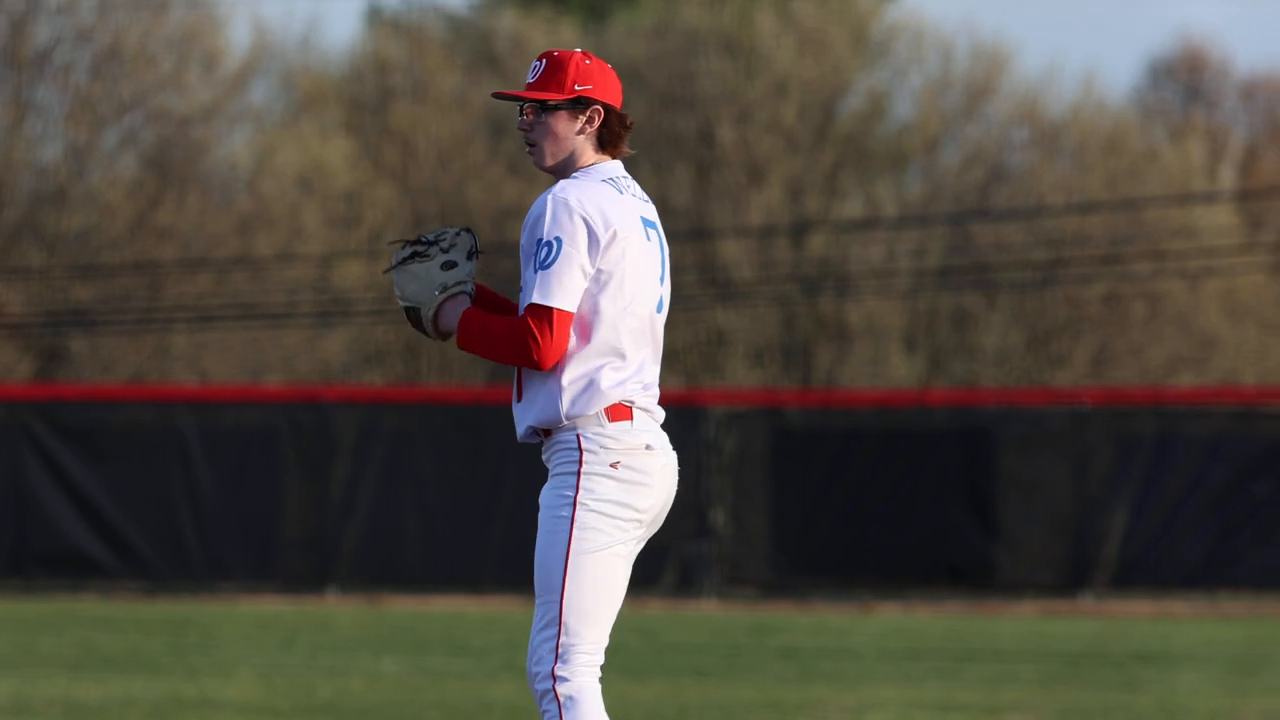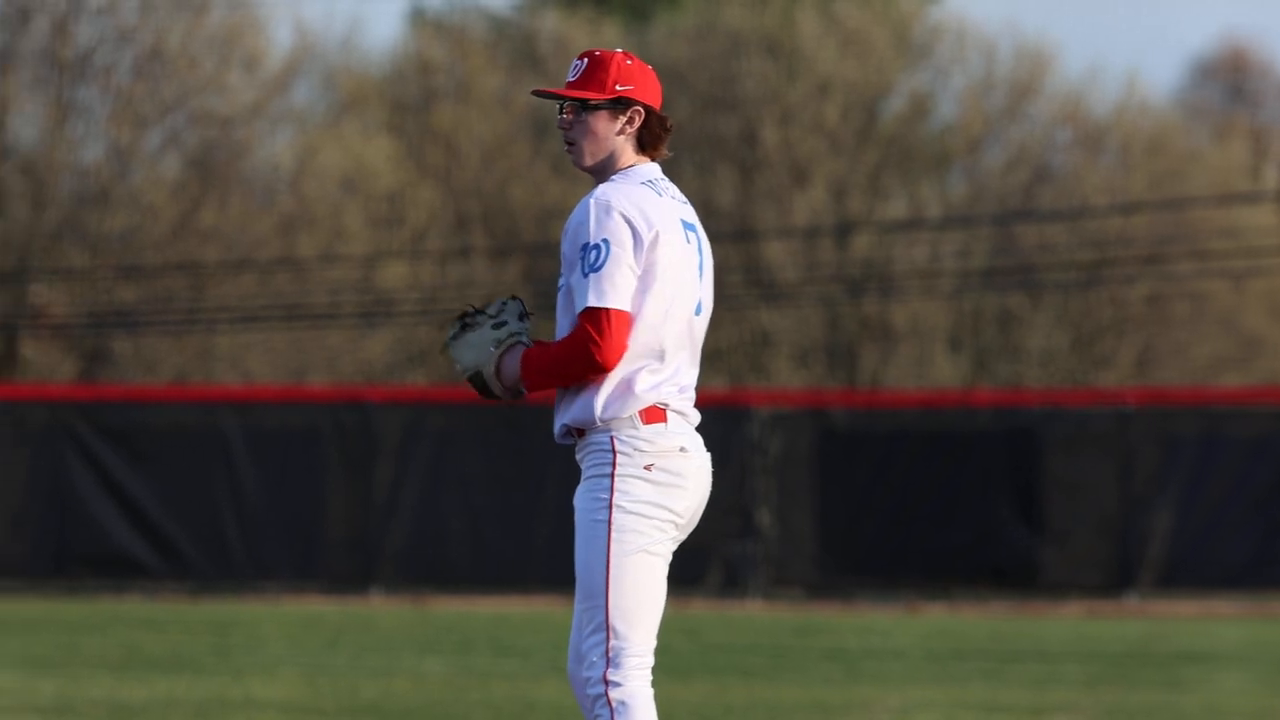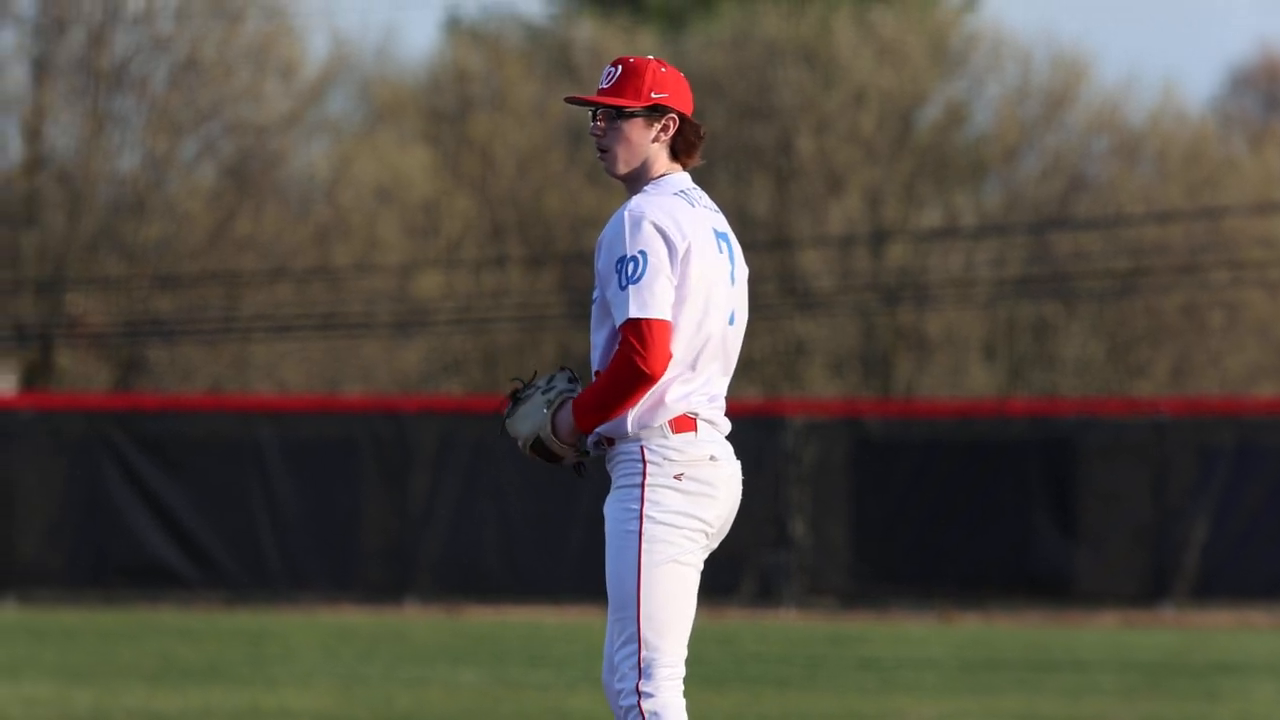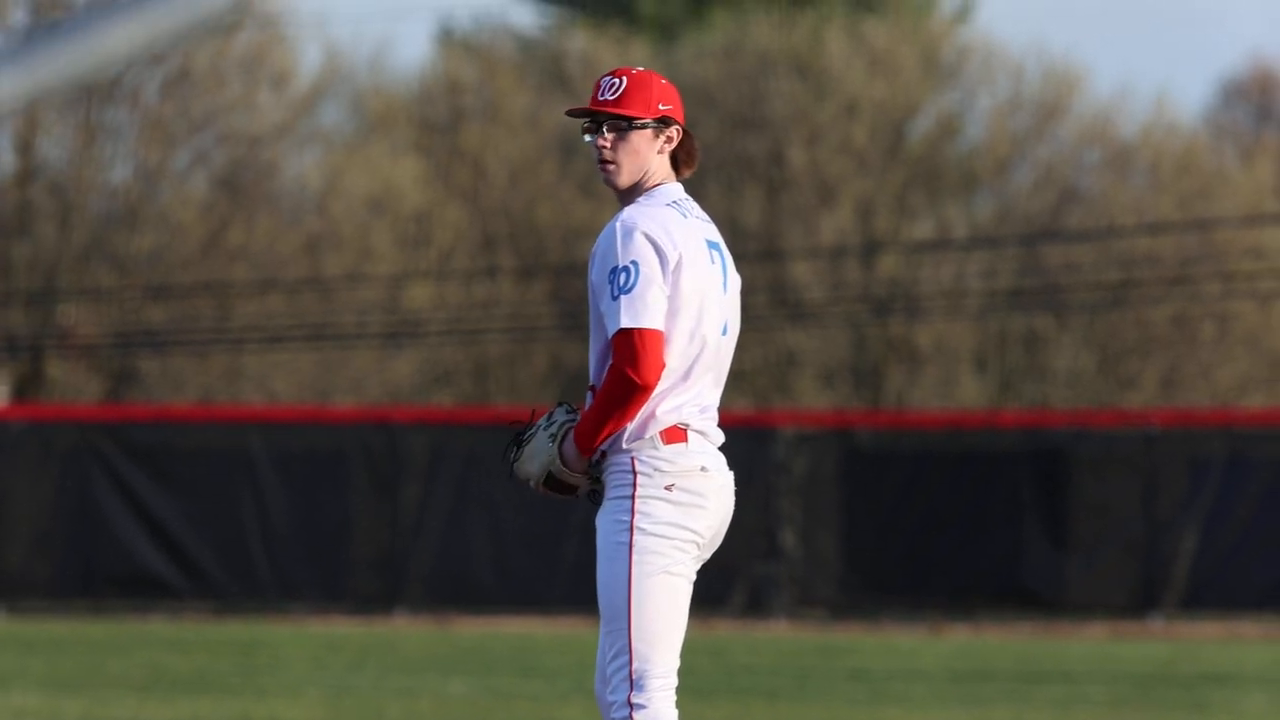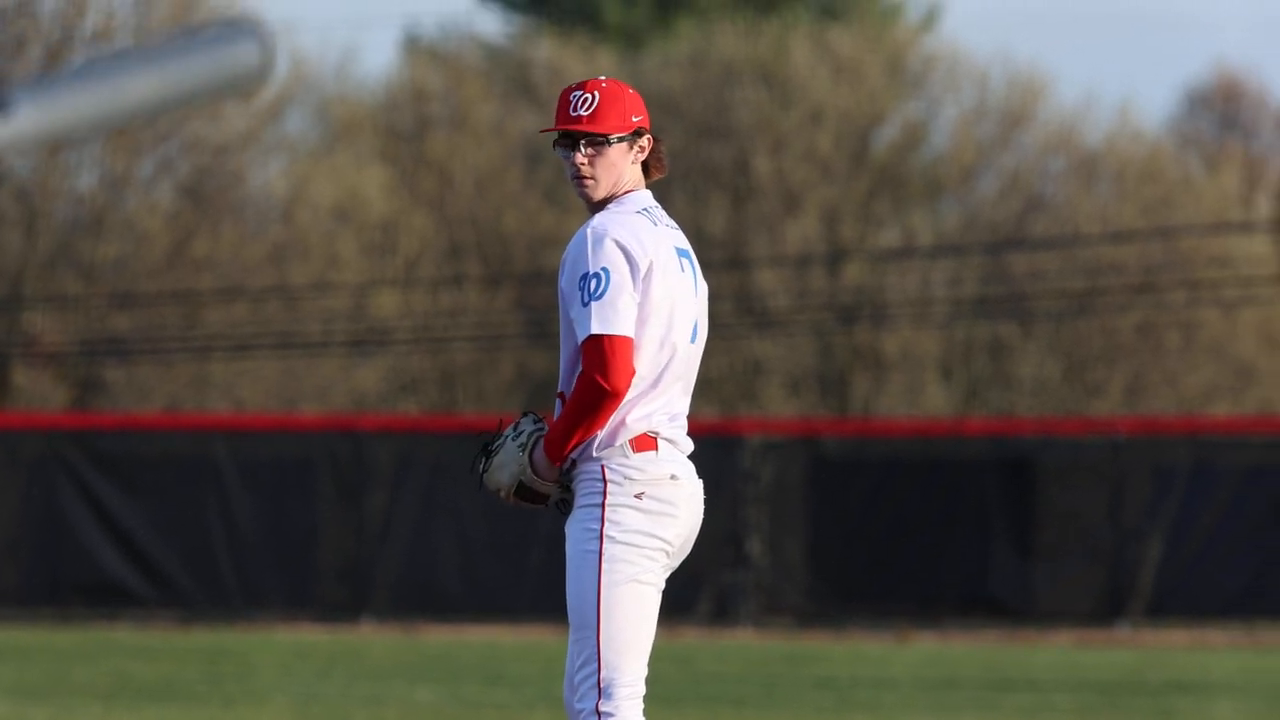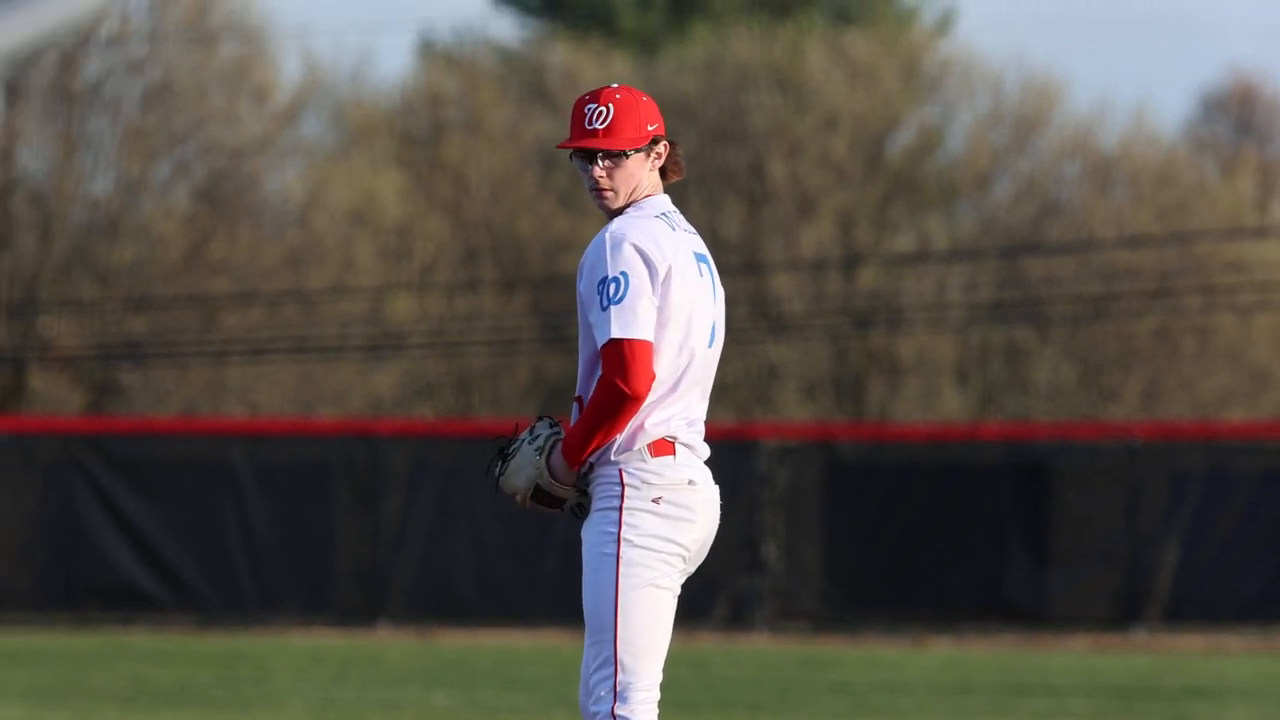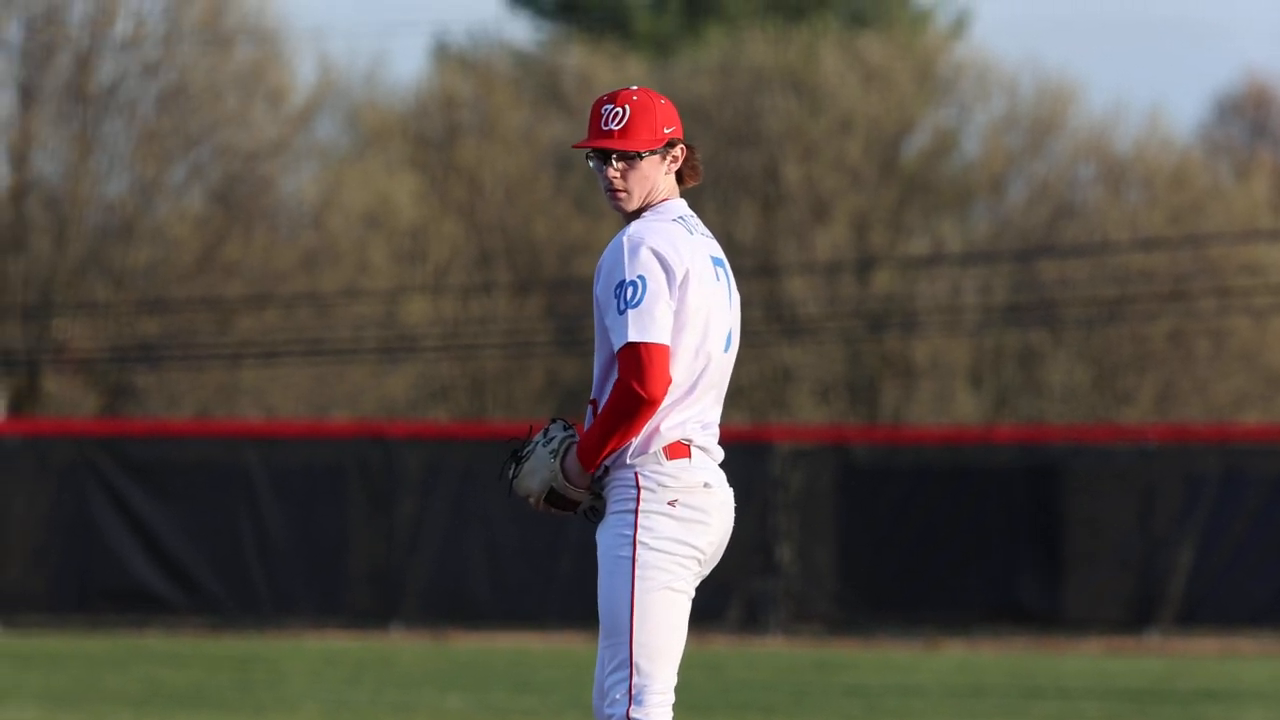
dt=0.2s
person 1, frame 1
left shoulder: (568, 204)
right shoulder: (635, 204)
left elbow: (540, 345)
left wrist: (460, 322)
right wrist: (477, 297)
left hip: (598, 455)
right hip: (640, 452)
right knee: (563, 662)
person 1, frame 2
left shoulder: (609, 206)
right shoulder: (676, 207)
left elbow: (600, 347)
left wrist: (522, 367)
right wrist: (540, 351)
left hip: (630, 456)
right hip: (676, 449)
right knee: (594, 665)
person 1, frame 3
left shoulder: (642, 217)
right shoulder: (709, 218)
left elbow: (646, 357)
left wrist: (577, 417)
right wrist: (592, 394)
left hip: (661, 465)
right hip: (708, 458)
person 1, frame 4
left shoulder: (635, 228)
right shoulder: (702, 228)
left elbow: (637, 368)
left wrist: (581, 441)
right wrist: (594, 431)
left hip: (652, 476)
right hip: (702, 468)
person 1, frame 5
left shoulder: (604, 237)
right shoulder: (671, 237)
left elbow: (608, 375)
left wrist: (552, 450)
right wrist: (568, 446)
left hip: (622, 483)
right hip: (671, 479)
person 1, frame 6
left shoulder: (623, 241)
right shoulder: (689, 241)
left elbow: (627, 379)
left wrist: (569, 455)
right wrist: (581, 447)
left hip: (639, 488)
right hip: (687, 483)
person 1, frame 7
left shoulder: (640, 245)
right shoulder: (704, 244)
left elbow: (646, 383)
left wrist: (584, 458)
right wrist: (596, 448)
left hip: (654, 492)
right hip: (700, 487)
